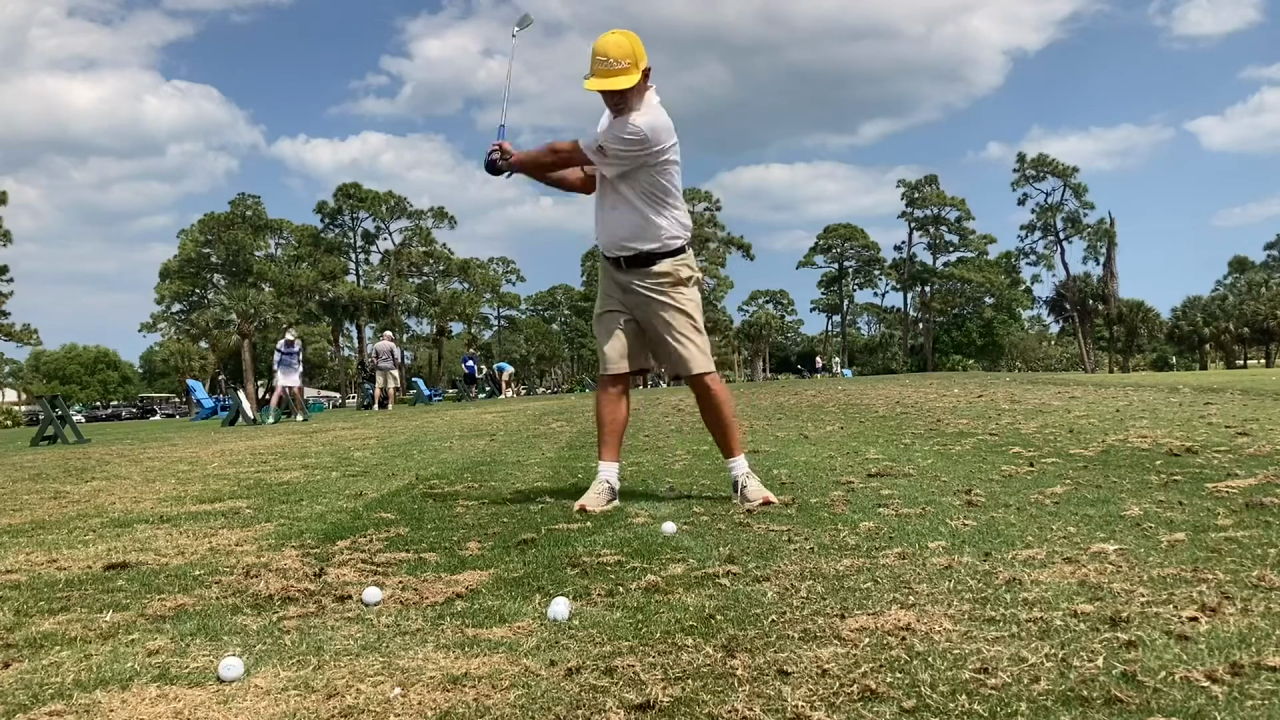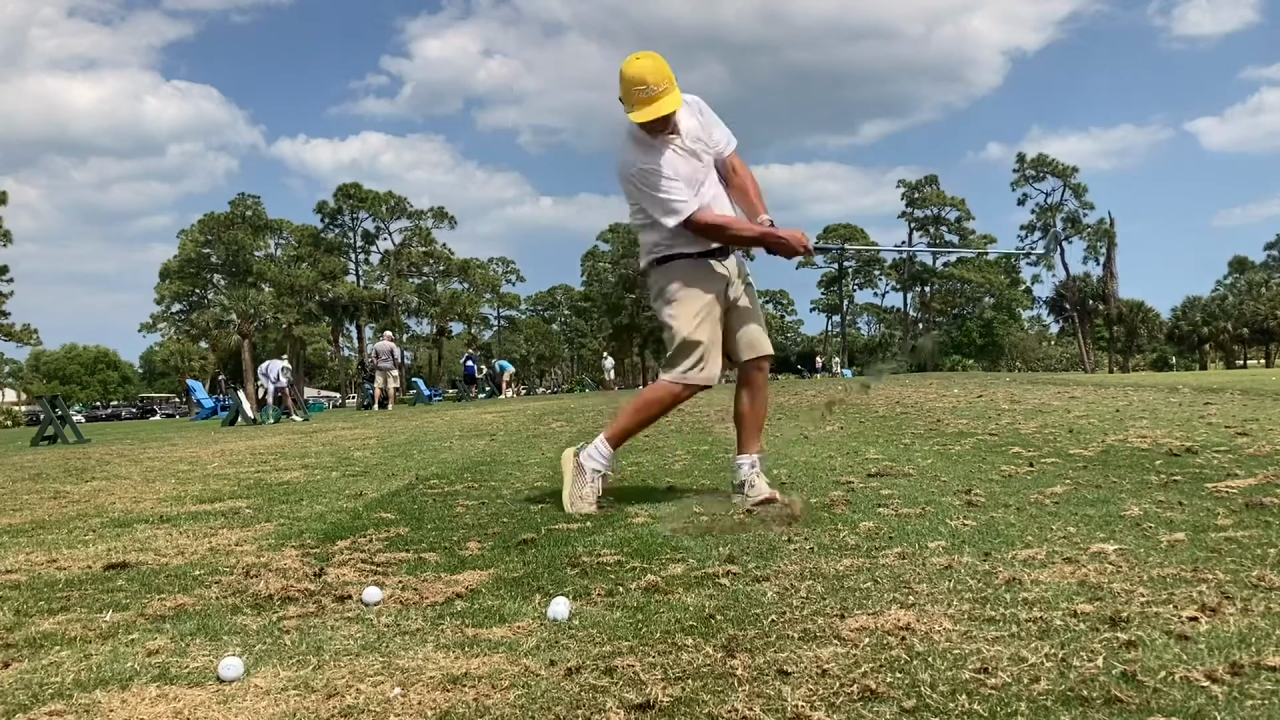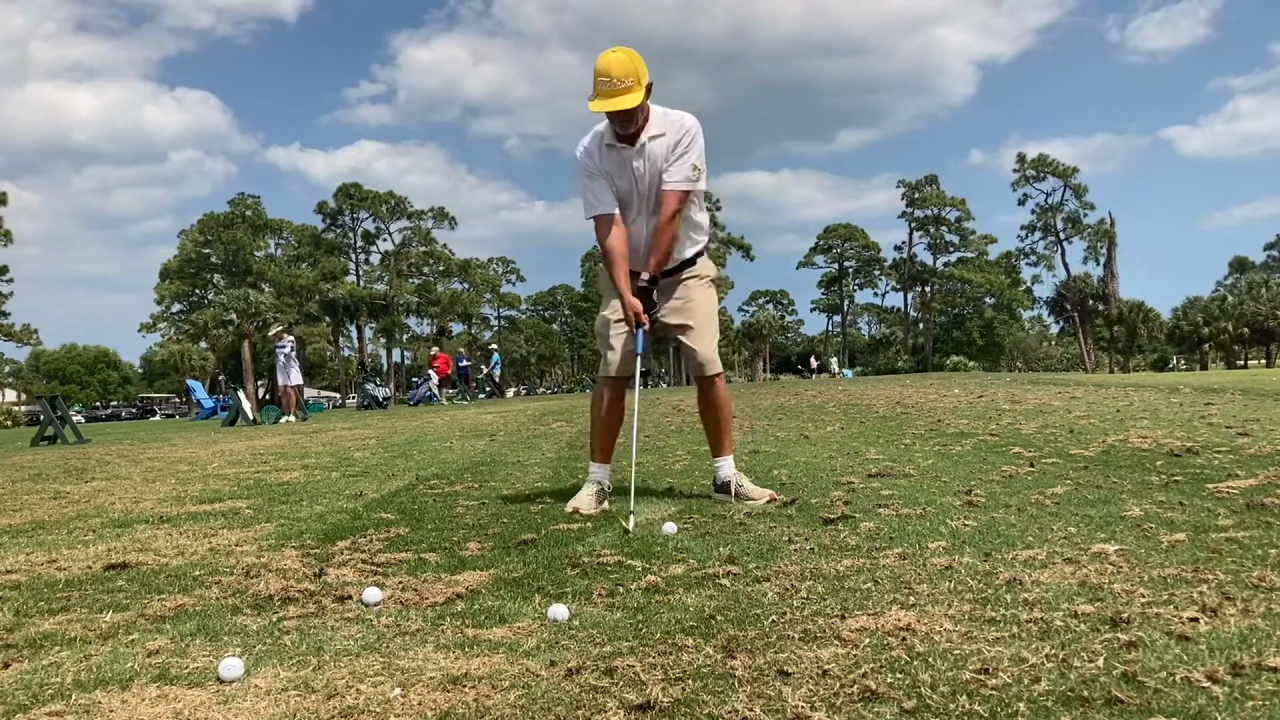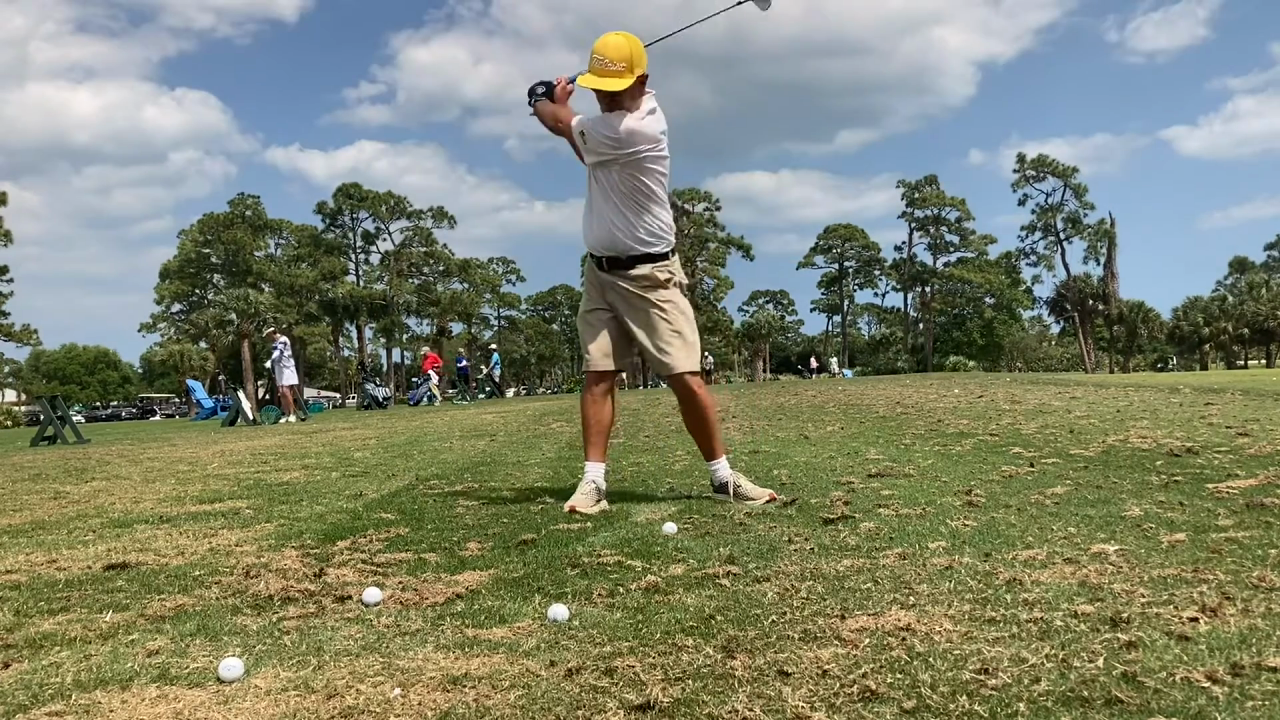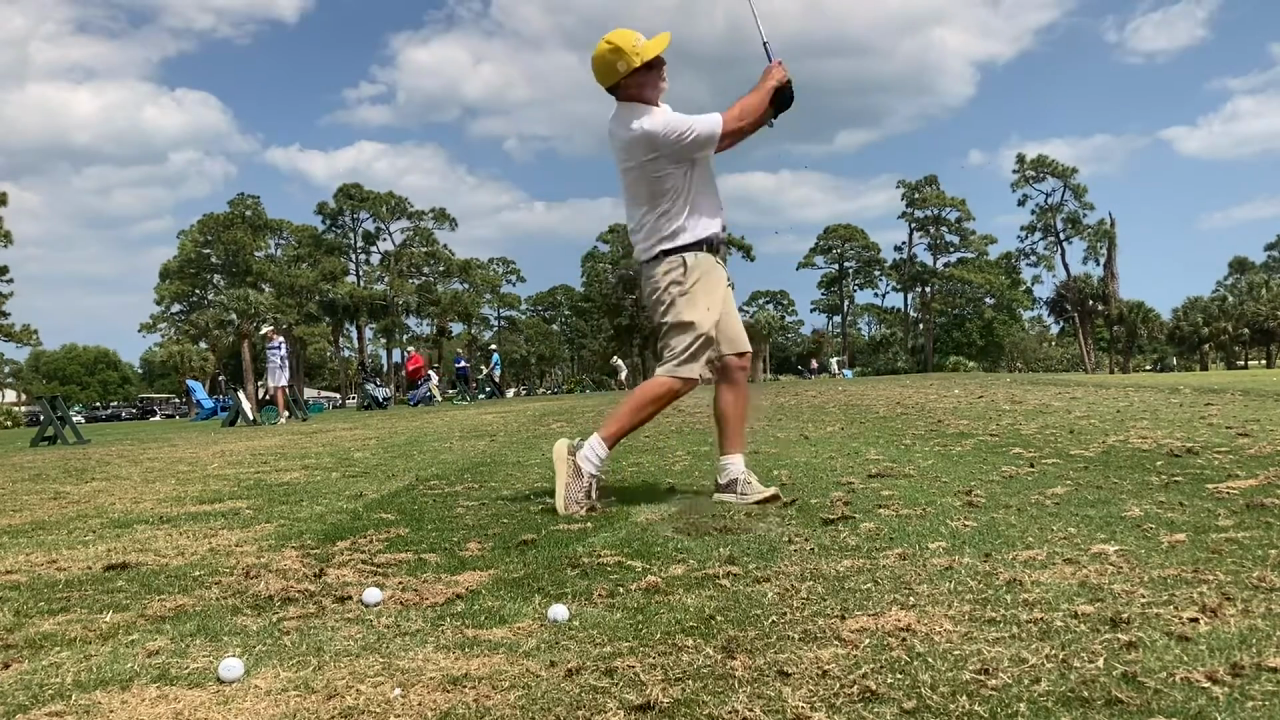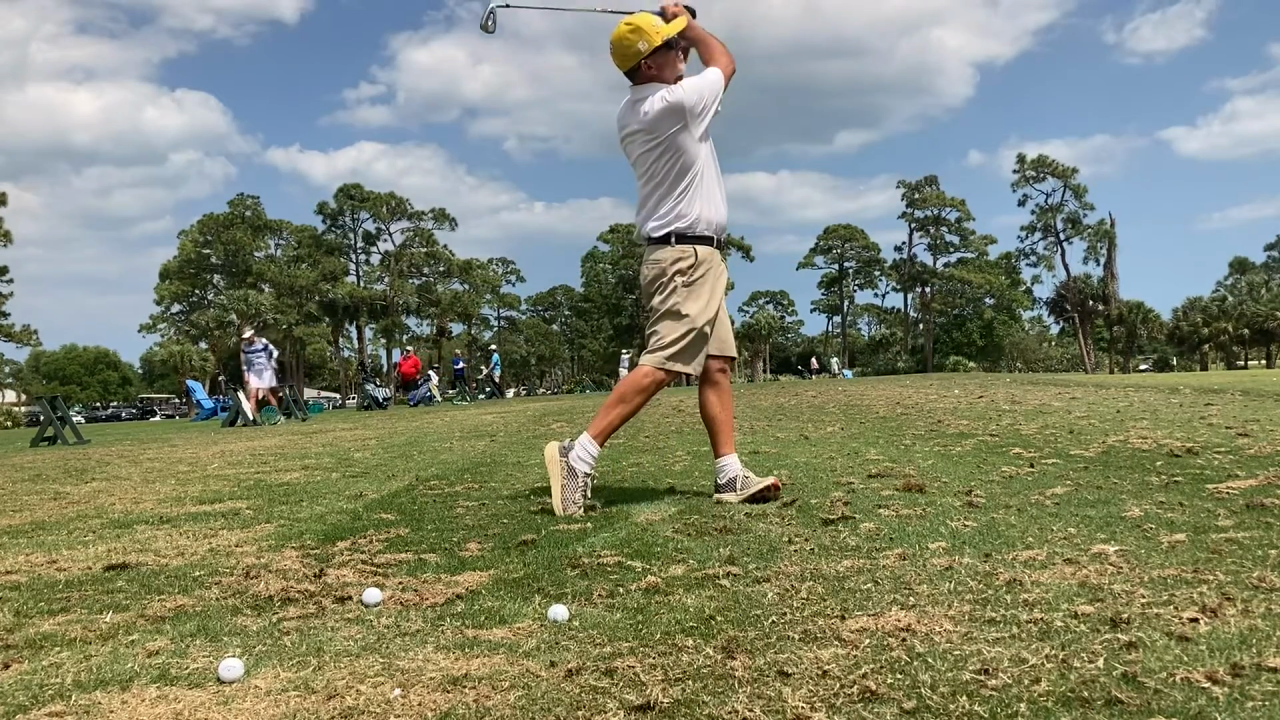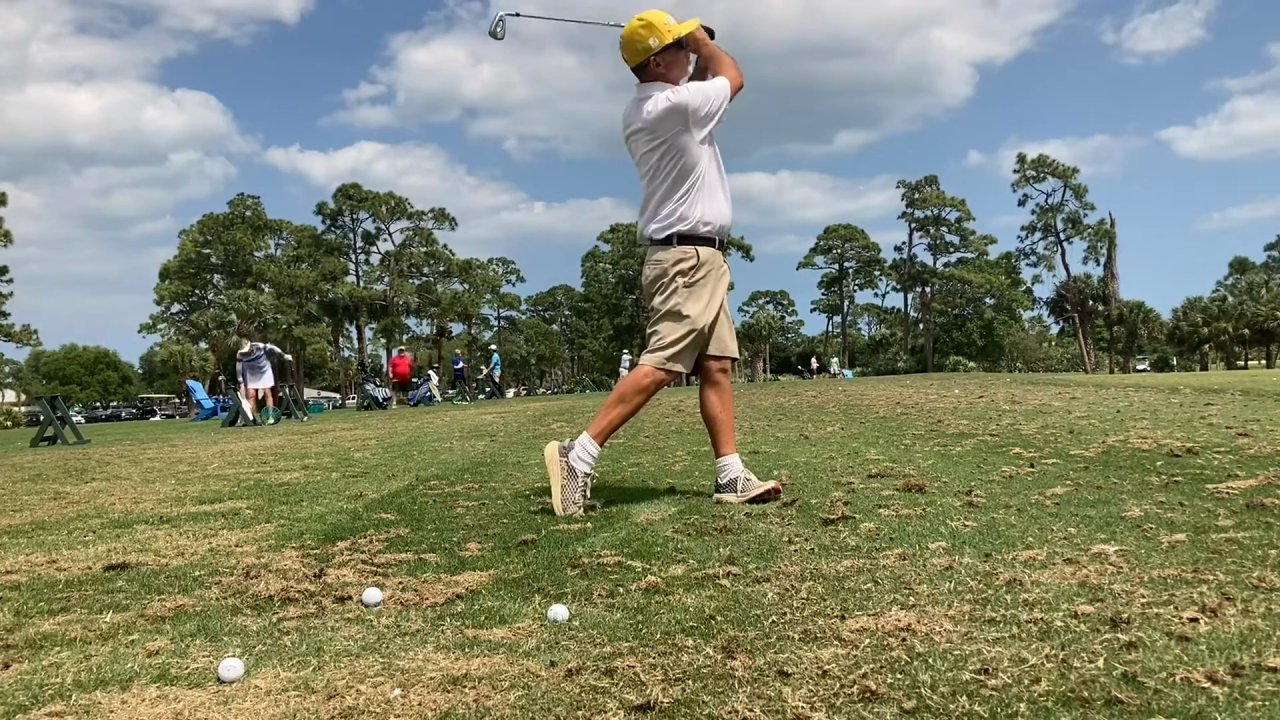
dt=0.7s
person 1, frame 1
left shoulder: (644, 127)
right shoulder: (618, 114)
left elbow: (570, 152)
right elbow: (588, 178)
left wrist: (516, 159)
right wrist: (526, 164)
left hip: (661, 270)
right hip: (615, 269)
left knee: (699, 371)
right knee: (613, 373)
left ankle: (741, 474)
right ankle: (606, 480)
person 1, frame 2
left shoulder: (694, 108)
right shoulder: (636, 158)
left elbow: (734, 168)
right elbow: (703, 221)
left wrist: (764, 222)
right wrist: (770, 237)
left hip: (724, 263)
right hip: (681, 269)
left knee: (756, 362)
right knee: (683, 380)
left ankle: (748, 474)
right ankle: (593, 457)
person 1, frame 3
left shoulder: (683, 130)
right shoulder: (590, 150)
left elbow: (670, 212)
right elbow: (609, 226)
left wrist: (652, 278)
right wrist: (625, 291)
left hip: (686, 269)
right hip: (624, 273)
left knee: (709, 370)
right knee: (612, 372)
left ankle: (726, 475)
right ankle: (597, 481)
person 1, frame 4
left shoulder: (632, 129)
right shoulder: (622, 115)
left elbow: (561, 123)
left wrist: (548, 102)
right wrist: (558, 103)
left hip: (649, 274)
right hip: (601, 270)
left knee: (684, 376)
right knee: (598, 373)
left ankle: (723, 475)
right ankle: (594, 480)
person 1, frame 5
left shoulder: (643, 116)
right shoulder: (648, 128)
left elbow: (713, 134)
right elbow: (733, 123)
left wrist: (763, 105)
right wrist: (770, 83)
left hip: (699, 262)
right hip: (683, 265)
left knee: (736, 363)
right knee: (678, 374)
left ankle: (733, 475)
right ankle: (586, 455)
person 1, frame 6
left shoulder: (633, 110)
right shoulder: (674, 103)
right elbow: (723, 63)
left hip: (687, 256)
right hip: (687, 255)
left knee: (716, 366)
right knee: (661, 366)
left ankle: (730, 475)
right ankle: (578, 455)
person 1, frame 7
left shoulder: (642, 110)
right shoulder: (677, 102)
right elbow: (732, 78)
left wrist: (697, 57)
right wrist: (708, 45)
left hip: (695, 257)
right hip: (688, 256)
left knee: (717, 365)
right knee: (661, 366)
left ankle: (731, 474)
right ankle: (577, 454)
